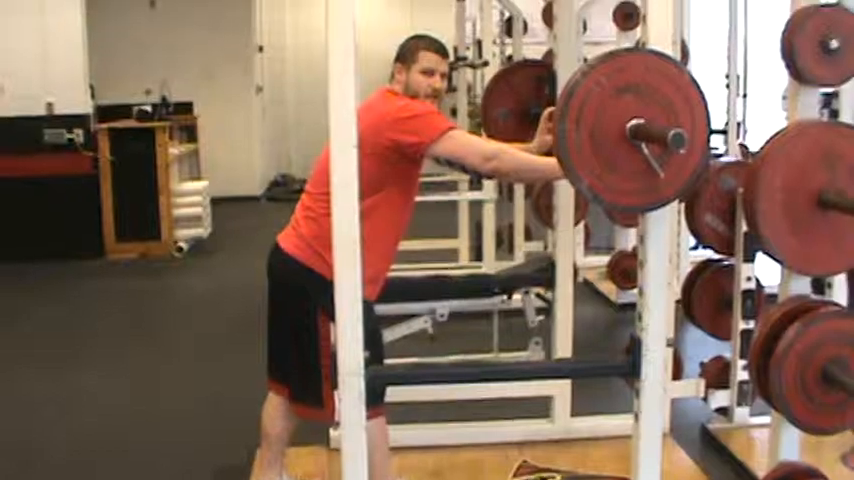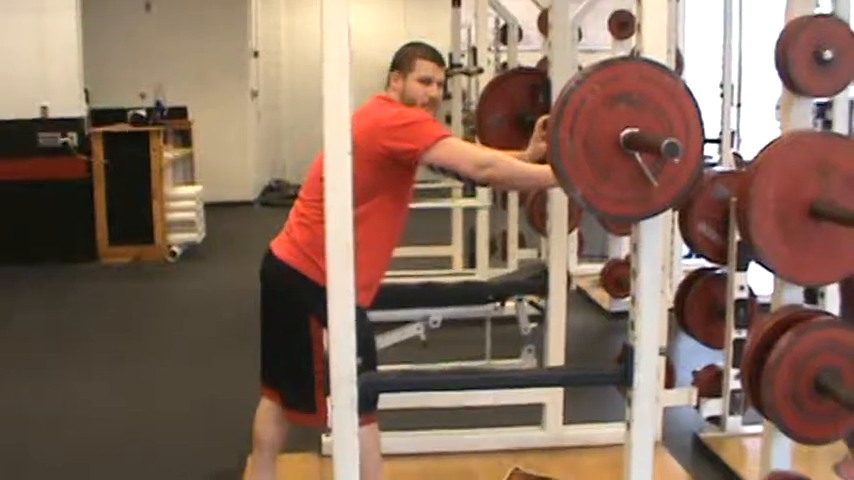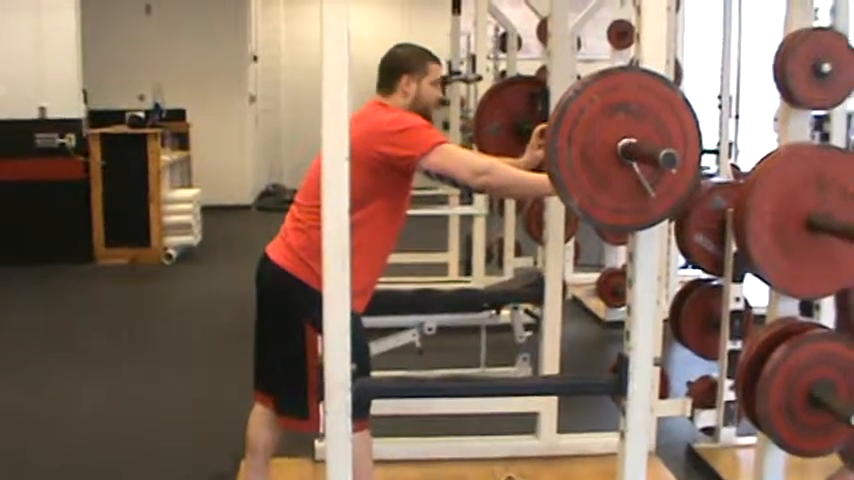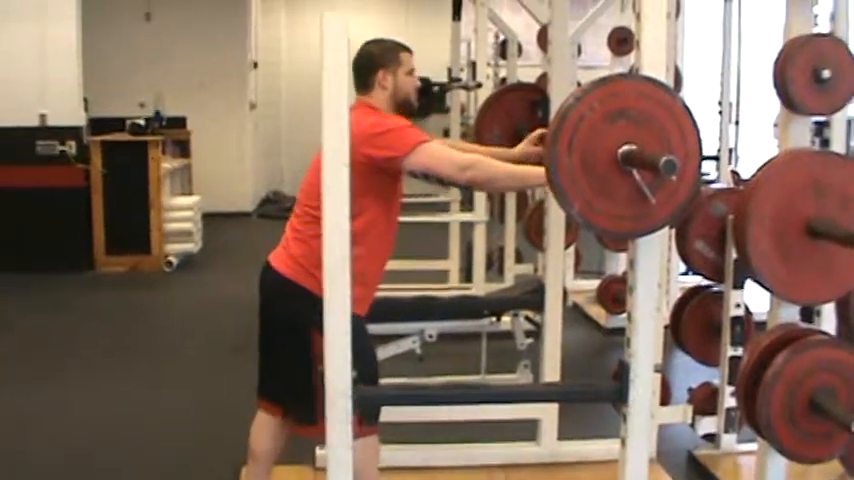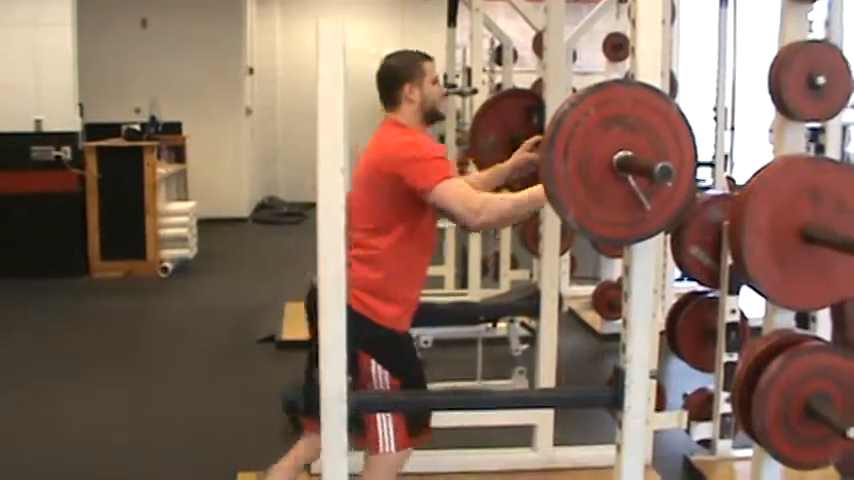
dt=0.4s
person 1, frame 1
left shoulder: (393, 113)
right shoulder: (403, 113)
left elbow: (473, 150)
right elbow: (488, 160)
left wrist: (532, 148)
left hip: (298, 259)
right hip: (320, 269)
left knee: (293, 381)
right knee: (363, 388)
person 1, frame 2
left shoulder: (386, 120)
right shoulder: (397, 120)
left elbow: (467, 157)
right elbow: (482, 167)
left wrist: (527, 156)
left hip: (292, 265)
right hip: (314, 276)
left knee: (285, 388)
right knee: (356, 396)
person 1, frame 3
left shoulder: (381, 123)
right shoulder: (395, 127)
left elbow: (461, 160)
right elbow: (478, 175)
left wrist: (522, 163)
left hip: (287, 270)
right hip: (309, 281)
left knee: (277, 393)
right knee: (348, 404)
person 1, frame 4
left shoulder: (368, 126)
right shoulder: (379, 130)
left elbow: (445, 150)
right elbow: (464, 170)
left wrist: (514, 154)
right wrist: (553, 175)
left hip: (289, 280)
right hip: (314, 291)
left knee: (280, 402)
right knee: (361, 415)
person 1, frame 5
left shoulder: (392, 142)
right shoulder: (413, 147)
left elbow: (455, 191)
right elbow: (476, 213)
left wrist: (511, 166)
left hip: (356, 303)
right hip: (363, 311)
right knee: (396, 433)
